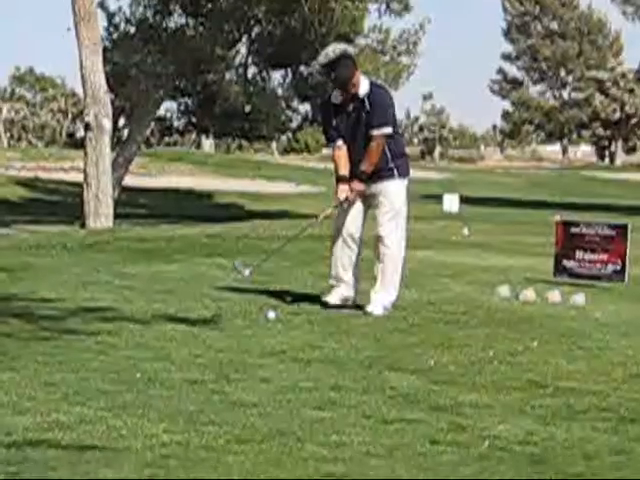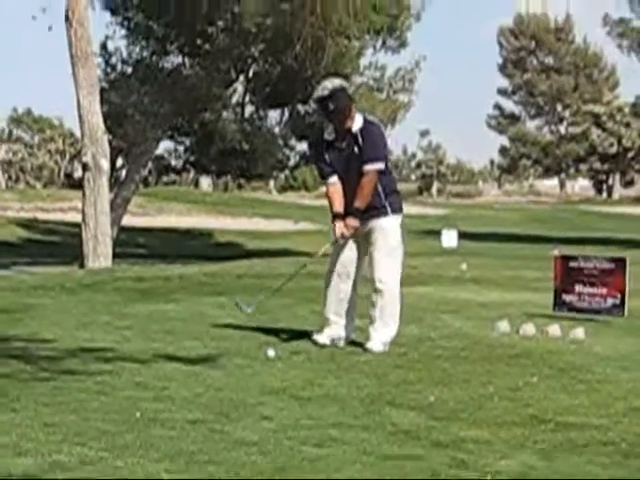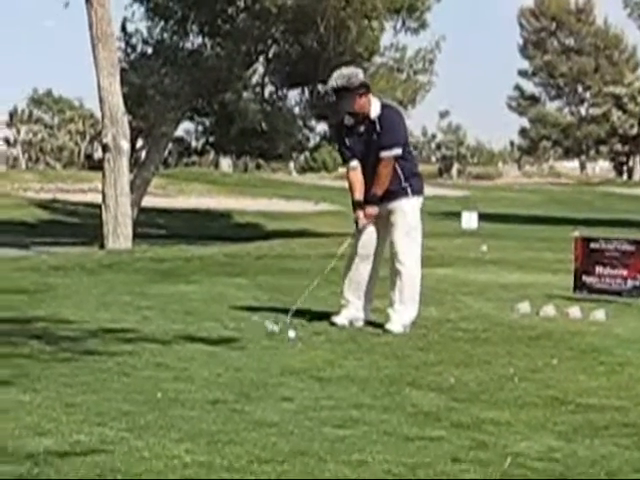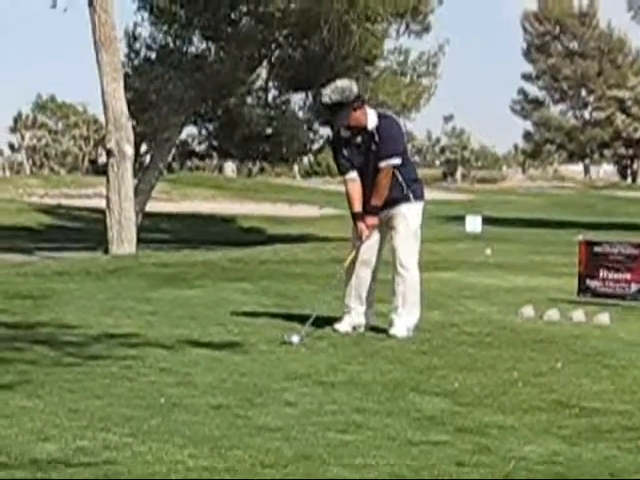
dt=0.7s
person 1, frame 1
left shoulder: (378, 95)
right shoulder: (329, 106)
left elbow: (378, 141)
right elbow: (338, 146)
left wrist: (361, 177)
right wrist: (343, 180)
left hip: (389, 175)
right hip: (356, 178)
left knee: (388, 237)
right knee: (344, 231)
left ankle: (383, 298)
right ankle: (344, 288)
person 1, frame 2
left shoulder: (370, 131)
right shoulder: (322, 144)
left elbow: (370, 176)
right elbow: (332, 183)
left wrist: (355, 214)
right wrist: (339, 218)
left hip: (382, 212)
right hip: (350, 216)
left knee: (384, 275)
right knee: (339, 272)
left ankle: (382, 335)
right ankle: (337, 329)
person 1, frame 3
left shoulder: (389, 116)
right shoulder: (344, 127)
left elbow: (387, 163)
right elbow: (353, 168)
left wrist: (372, 201)
right wrist: (359, 205)
left hip: (403, 194)
right hip: (370, 200)
left knee: (404, 256)
right knee: (360, 253)
left ankle: (402, 316)
right ankle: (354, 310)
person 1, frame 4
left shoulder: (387, 125)
right shoulder: (340, 138)
left elbow: (386, 172)
right elbow: (351, 179)
left wrist: (373, 211)
right wrist: (359, 216)
left hip: (404, 200)
right hip: (370, 207)
left knee: (404, 260)
right knee: (361, 259)
left ankle: (404, 320)
right ankle: (355, 316)
